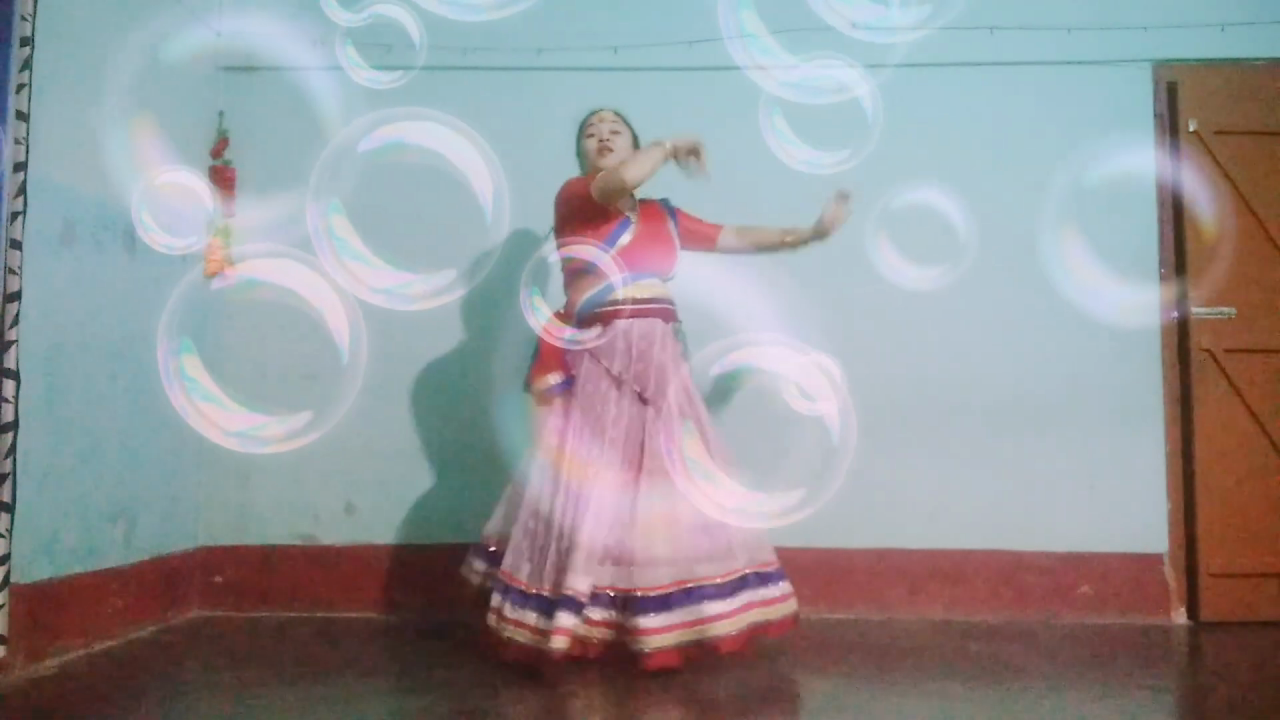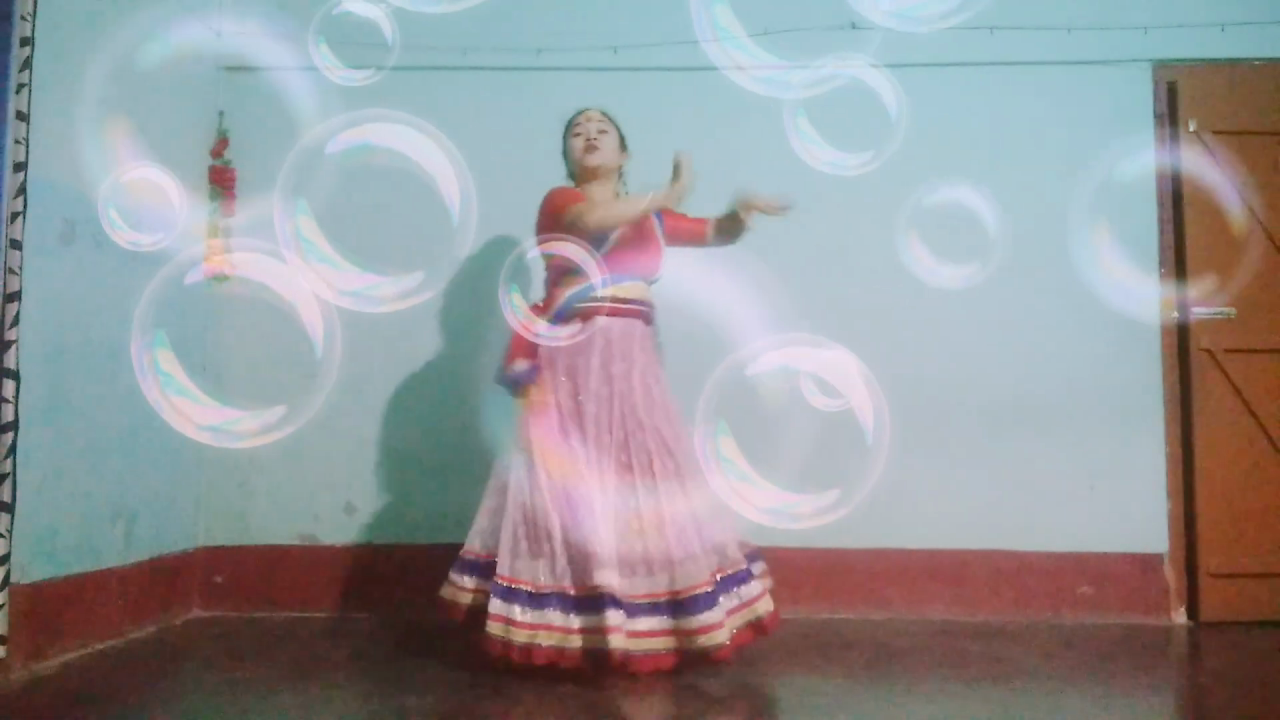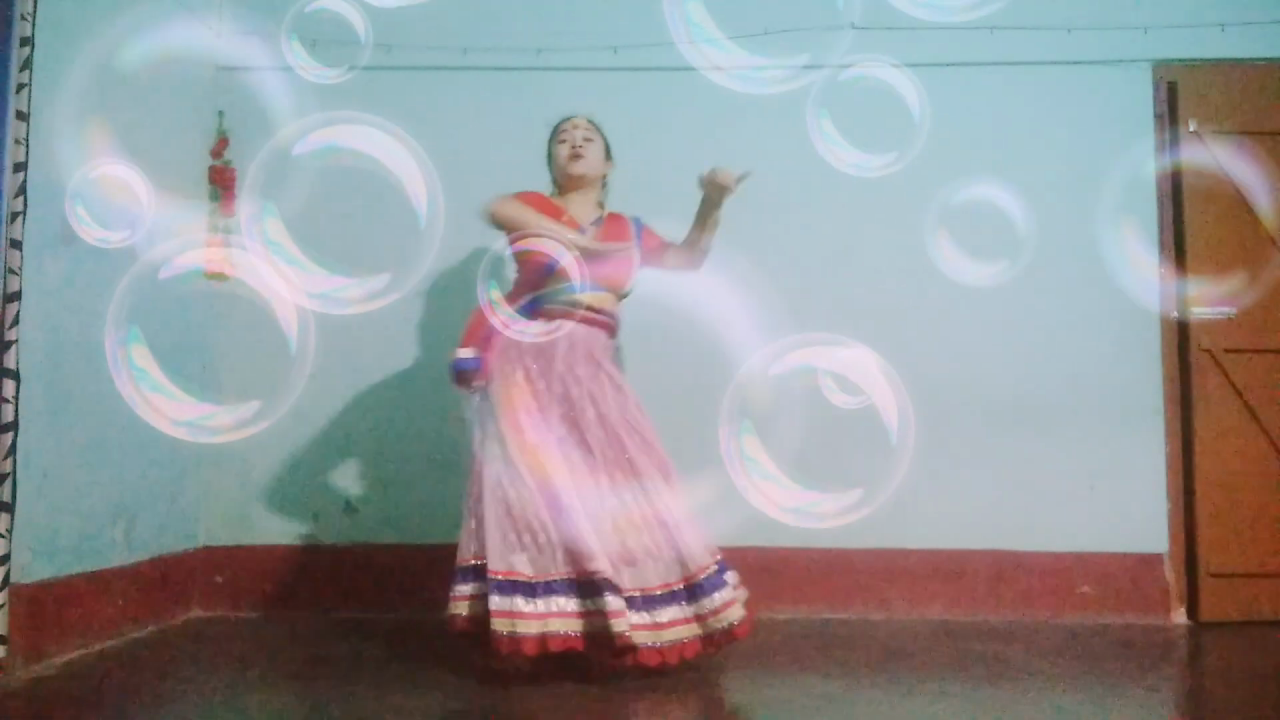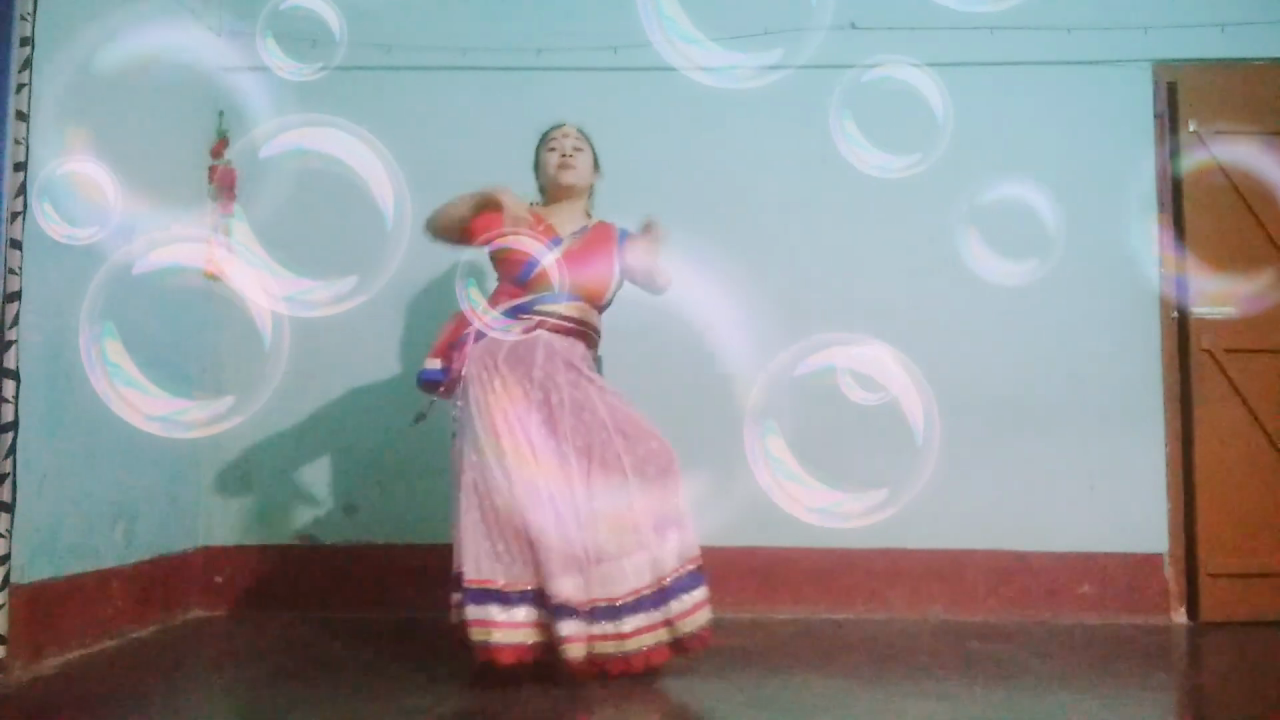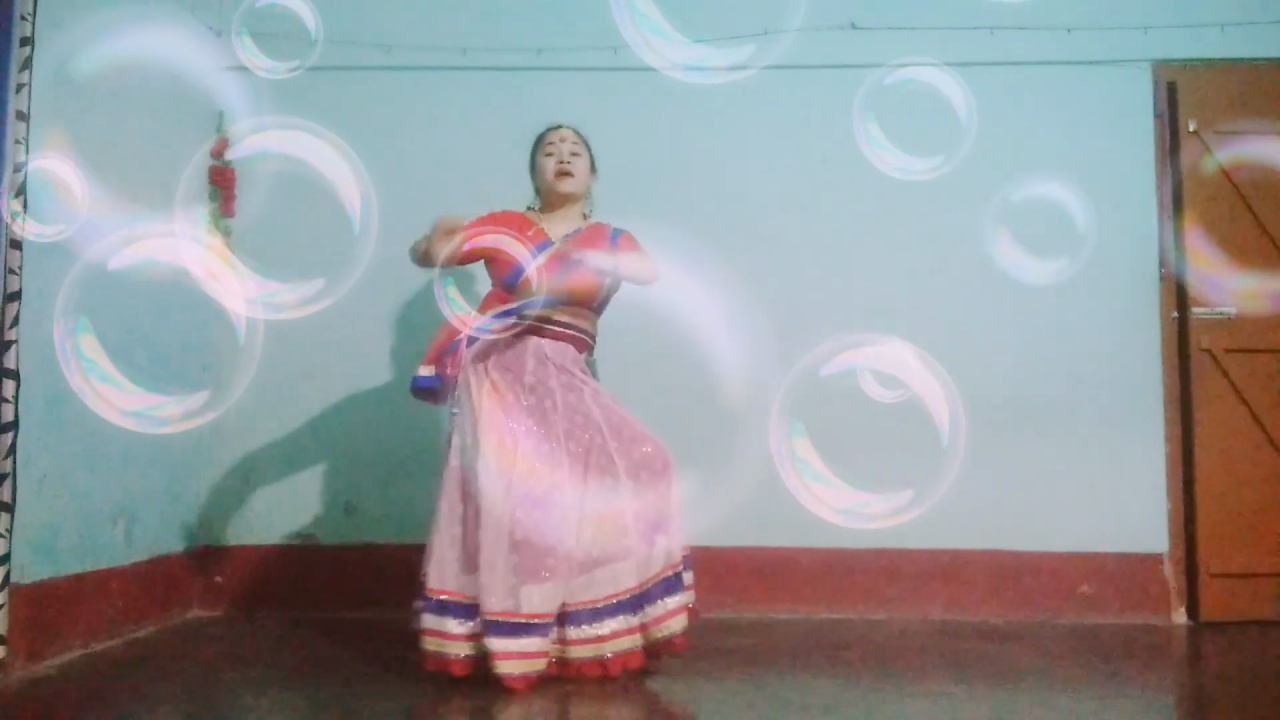
dt=0.2s
person 1, frame 1
left shoulder: (665, 215)
right shoulder: (575, 196)
left elbow: (734, 239)
right elbow: (617, 183)
left wrist: (811, 233)
right wrist: (675, 147)
left hip: (660, 361)
right hip: (594, 364)
left knee: (669, 480)
right knee: (579, 482)
left ankle: (668, 619)
right ankle: (570, 621)
person 1, frame 2
left shoulder: (651, 218)
right shoulder: (563, 201)
left elbow: (717, 233)
right elbow: (595, 222)
left wrist: (742, 211)
right wrist: (669, 197)
left hip: (634, 361)
right hip: (566, 360)
left knee: (651, 476)
right knee: (558, 481)
right ankle: (544, 626)
person 1, frame 3
left shoulder: (629, 229)
right shoulder: (538, 210)
left elbow: (690, 256)
right elbow: (498, 211)
left wrist: (713, 203)
right wrist: (581, 241)
left hip: (591, 367)
right hip: (525, 359)
left knee: (624, 472)
right knee: (530, 477)
left ankle: (619, 616)
right ankle: (539, 622)
person 1, frame 4
left shoulder: (616, 239)
right shoulder: (514, 220)
left elbow: (659, 282)
right elbow: (437, 227)
left wrist: (648, 252)
right wrist: (483, 200)
left hip: (571, 375)
right hip: (505, 366)
left knee: (633, 465)
right knee: (514, 485)
left ankle: (609, 626)
right ankle: (523, 630)
person 1, frame 5
left shoulder: (611, 240)
right shoulder: (507, 226)
left elbow: (649, 272)
right elbow: (432, 249)
left wrist: (594, 259)
right wrist: (438, 244)
left hip: (566, 379)
right hip: (498, 371)
left knee: (635, 467)
right knee: (502, 491)
left ankle: (588, 631)
right ankle: (500, 642)
